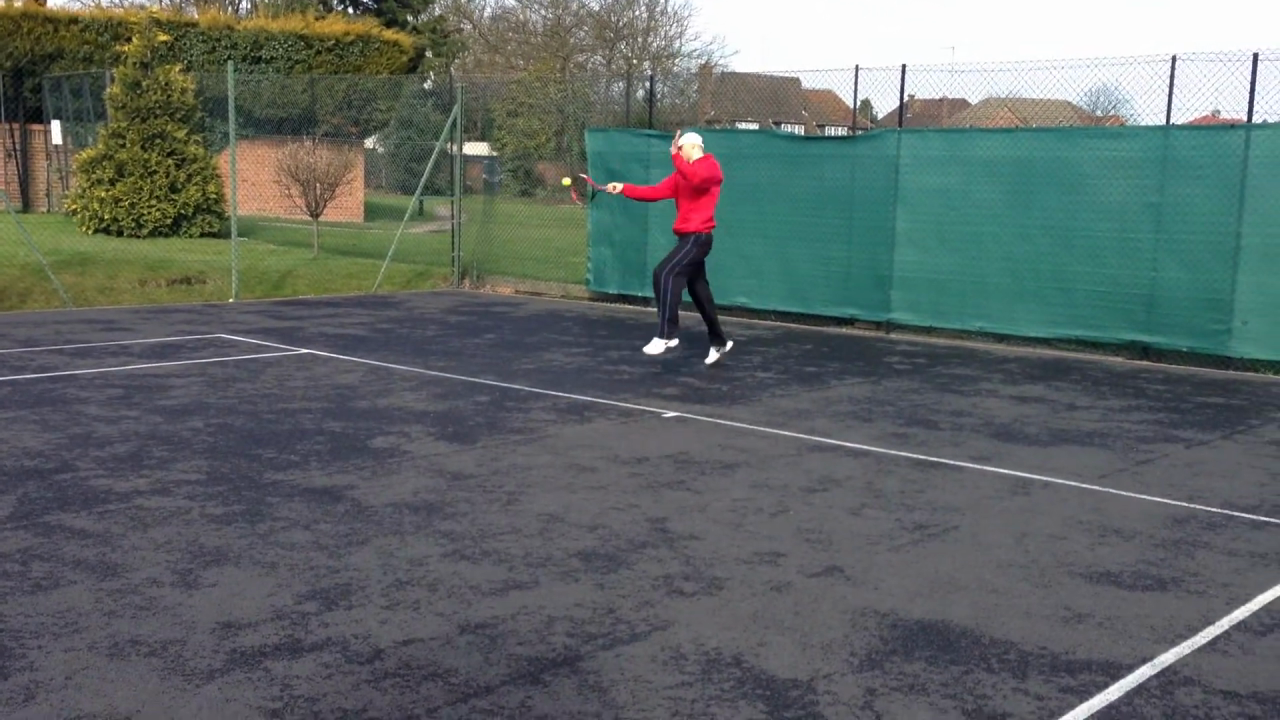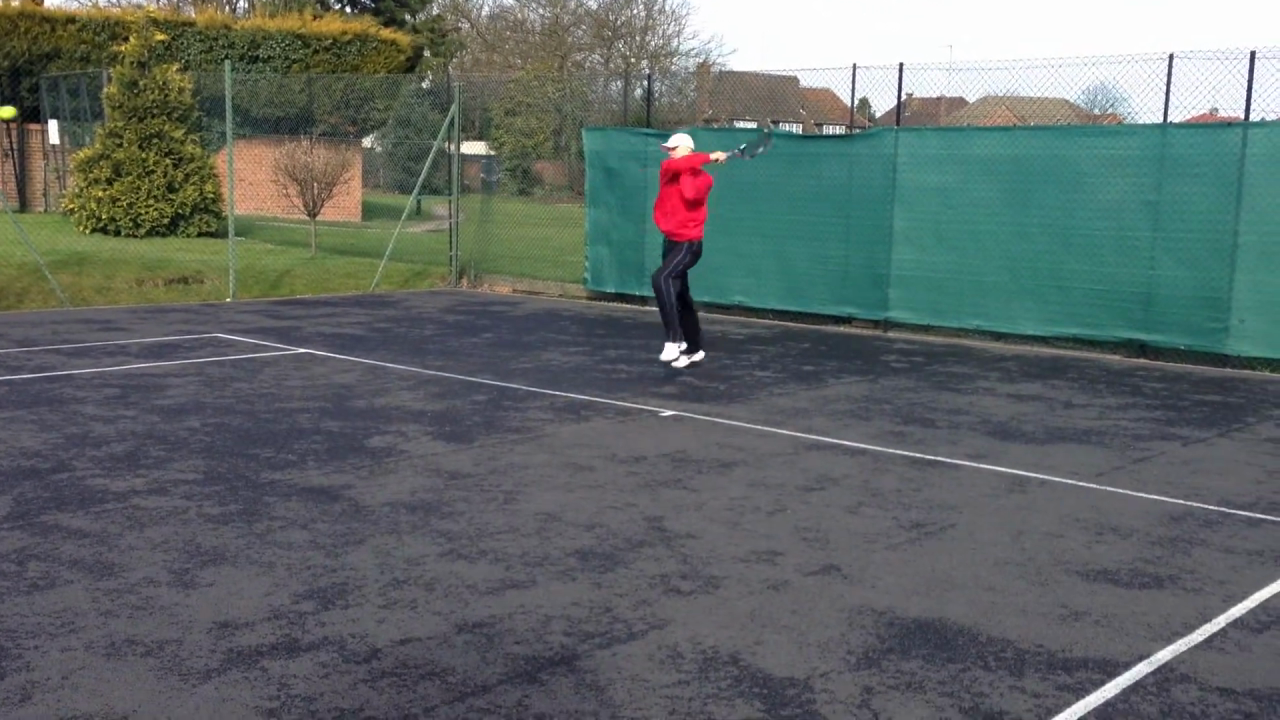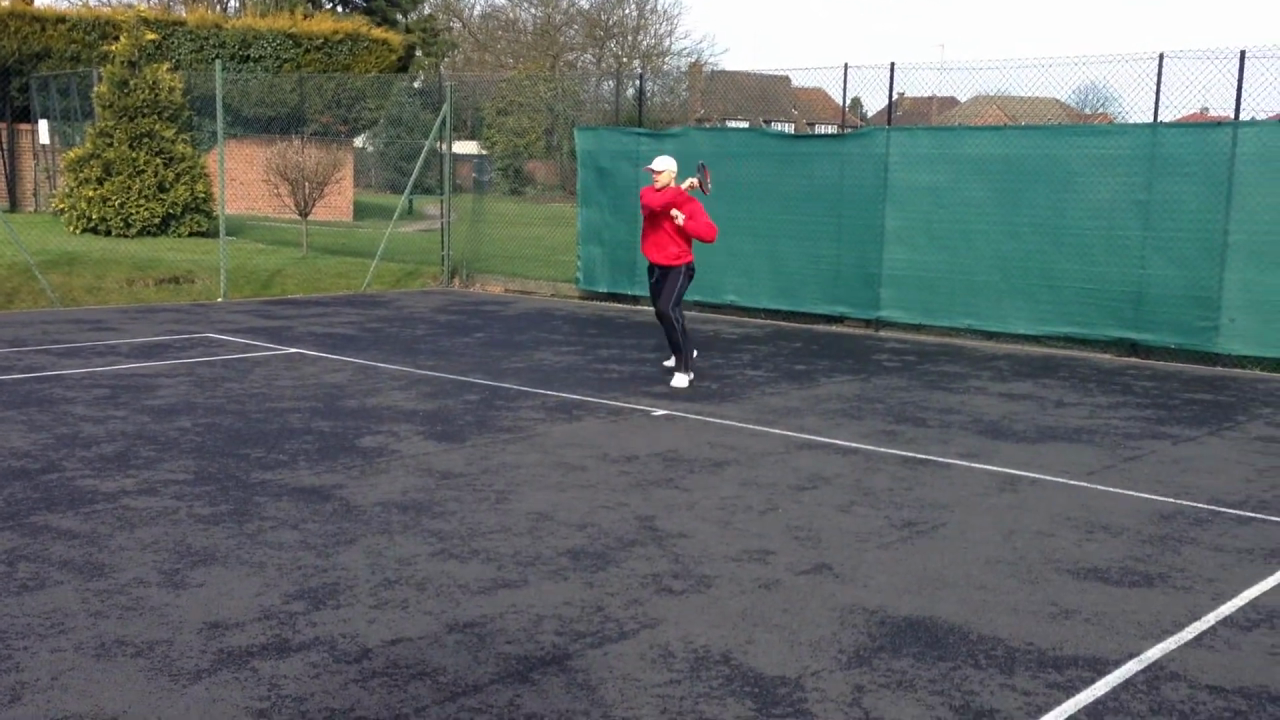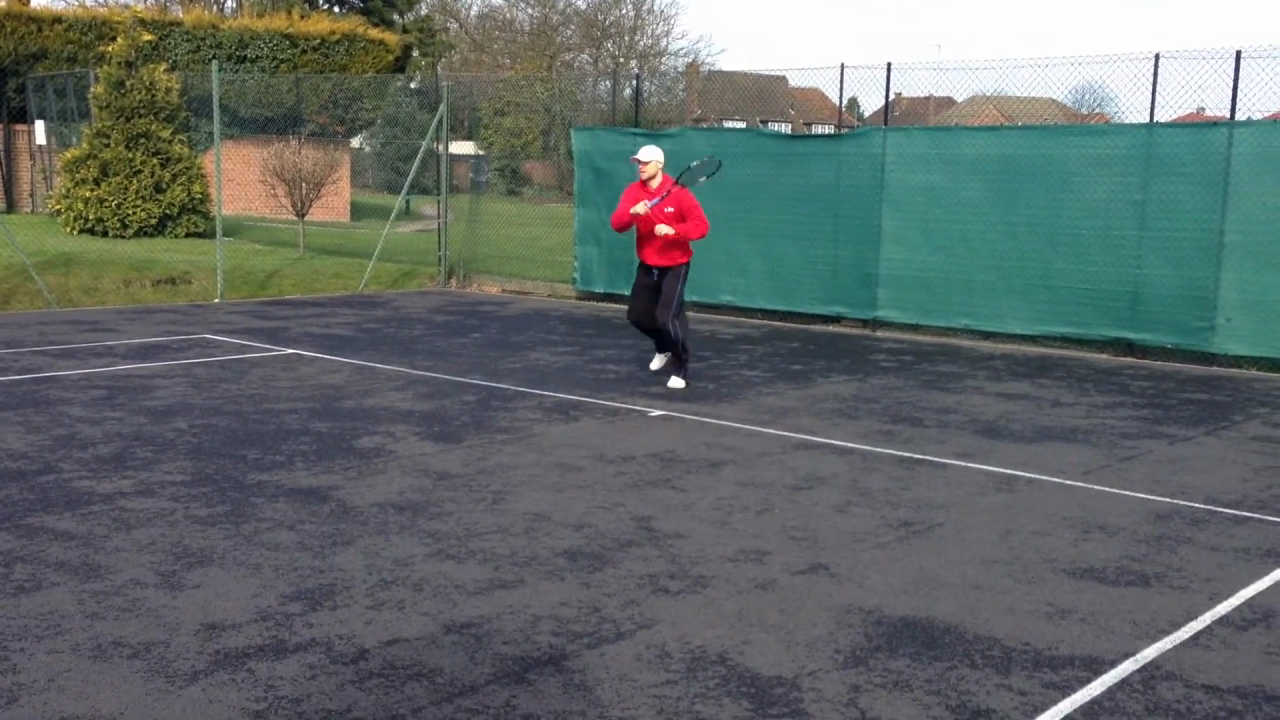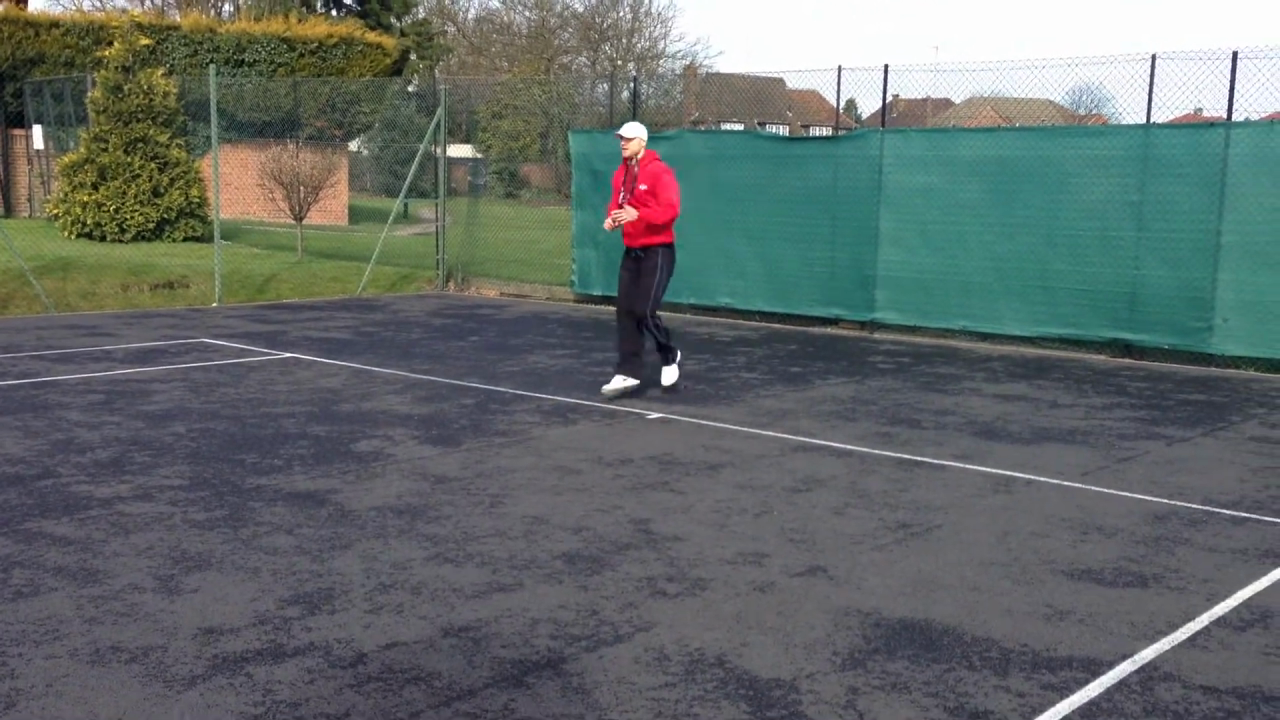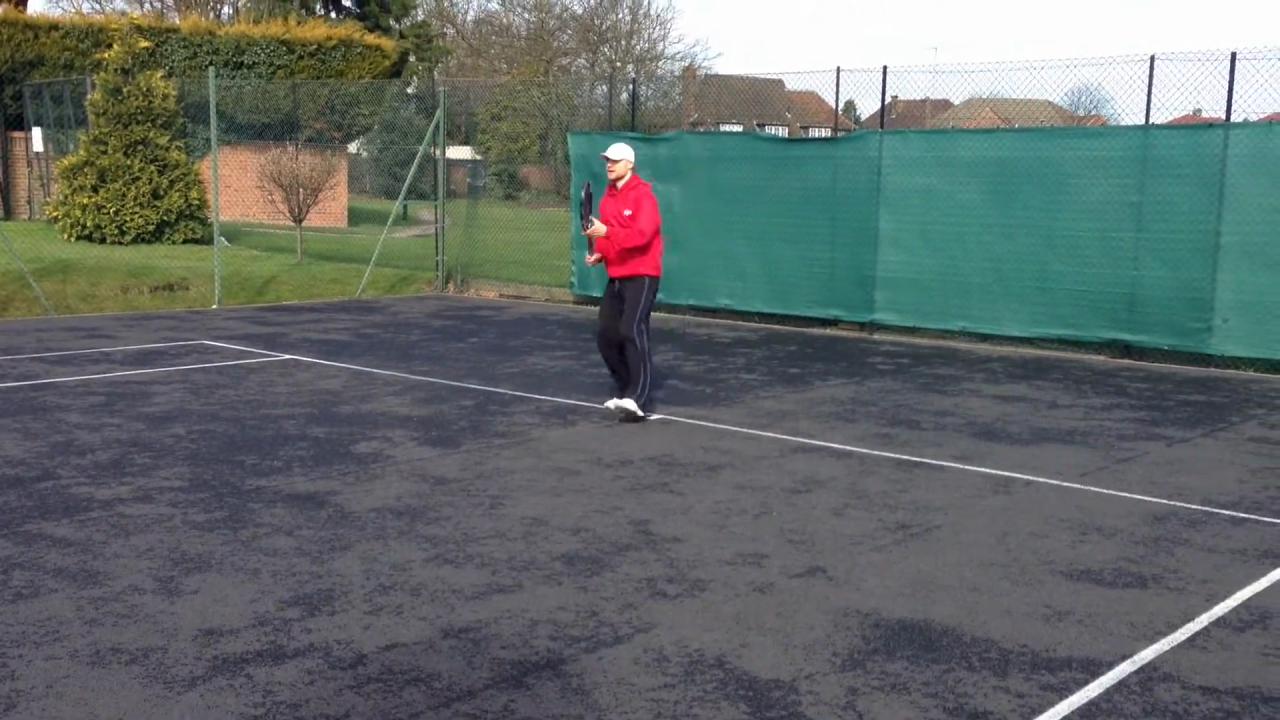
dt=0.2s
person 1, frame 1
left shoulder: (710, 165)
right shoulder: (681, 175)
left elbow: (696, 179)
right elbow: (655, 193)
left wrist: (680, 158)
right wrist: (624, 188)
left hip: (697, 236)
right hip: (692, 237)
left knee: (665, 276)
right knee: (699, 290)
left ankle: (667, 335)
right ankle: (719, 341)
person 1, frame 2
left shoulder: (703, 178)
right shoulder: (669, 166)
left elbow: (689, 194)
right elbow: (675, 164)
left wrist: (688, 168)
right wrist: (706, 158)
left hip: (688, 243)
right hip: (671, 241)
left knee: (661, 279)
right knee: (678, 294)
left ankle: (674, 339)
right ankle: (693, 348)
person 1, frame 3
left shoulder: (691, 203)
right shoulder: (648, 192)
left elbow: (711, 233)
right elbow: (652, 203)
left wrist: (683, 220)
right wrist: (679, 190)
left hip: (680, 267)
right hip: (655, 267)
left knee: (668, 309)
right knee: (664, 312)
left ankle: (683, 368)
right ankle: (684, 350)
person 1, frame 4
left shoulder: (680, 194)
right shoulder: (632, 192)
left elbow: (702, 226)
right elbow: (617, 225)
left wrist: (674, 230)
right wrist: (632, 213)
left hip: (676, 266)
right hip: (647, 266)
left knee: (666, 320)
right knee: (638, 315)
left ankle: (679, 371)
right ankle: (664, 347)
person 1, frame 5
left shoulder: (660, 172)
right shoulder: (619, 173)
left elbow: (671, 209)
right elbow: (616, 204)
left wrist: (638, 215)
right wrist: (611, 218)
left hip: (659, 250)
right hip: (632, 251)
left knee: (645, 310)
right knee: (625, 310)
left ankle: (670, 355)
right ankle: (628, 373)
person 1, frame 6
left shoulder: (644, 196)
right shoulder: (607, 198)
left elbow: (641, 235)
left wrist: (606, 232)
right wrist: (598, 253)
left hip: (642, 278)
right hip: (616, 279)
left knee: (631, 331)
right knee: (607, 335)
left ankle: (639, 400)
right ankle: (627, 390)
